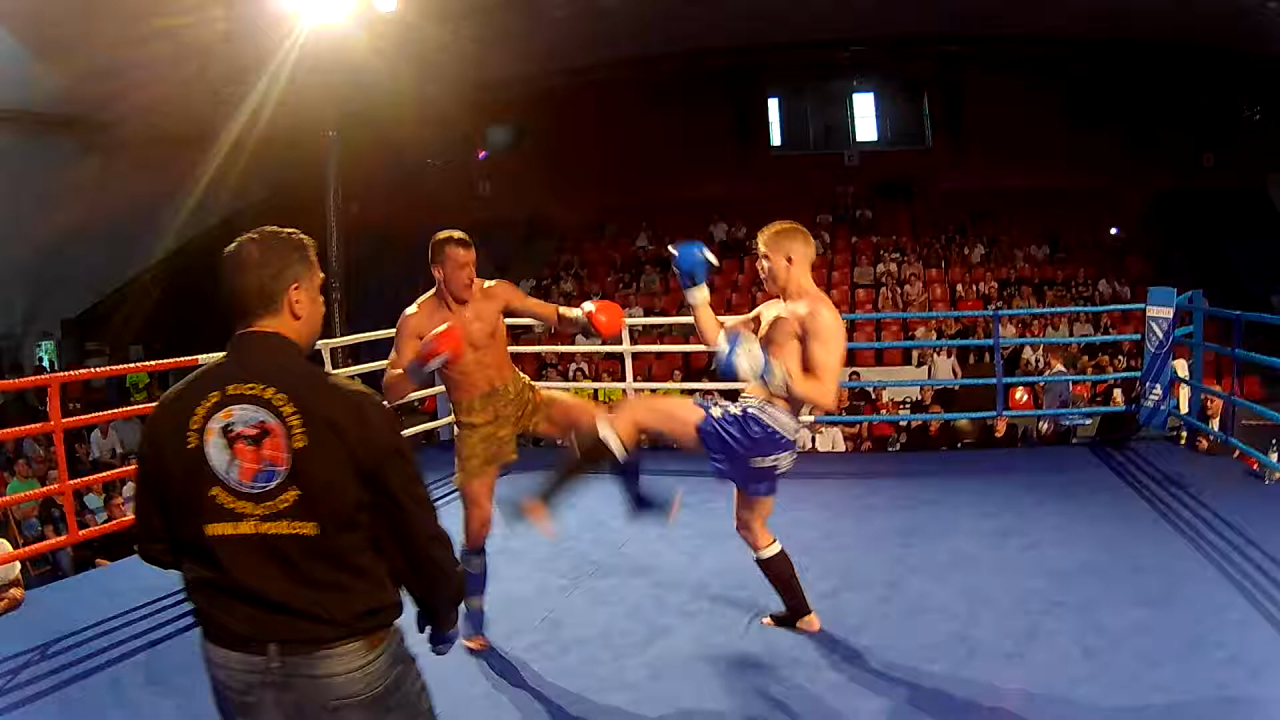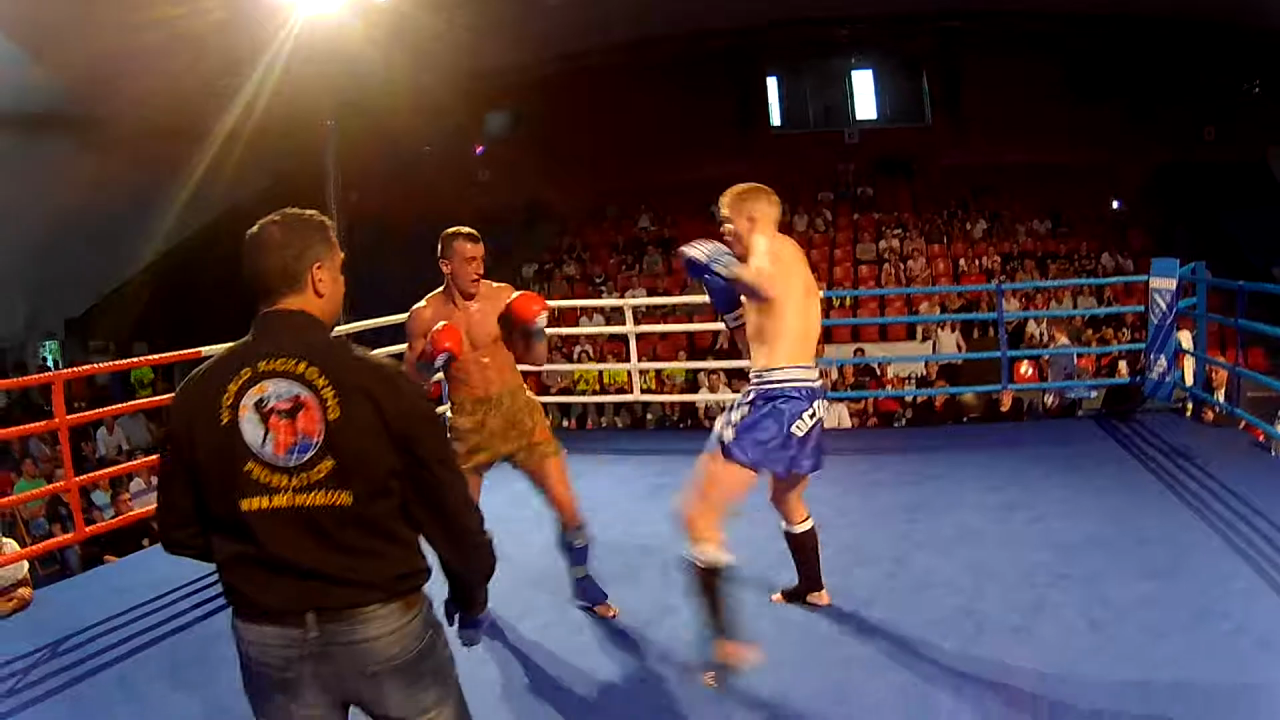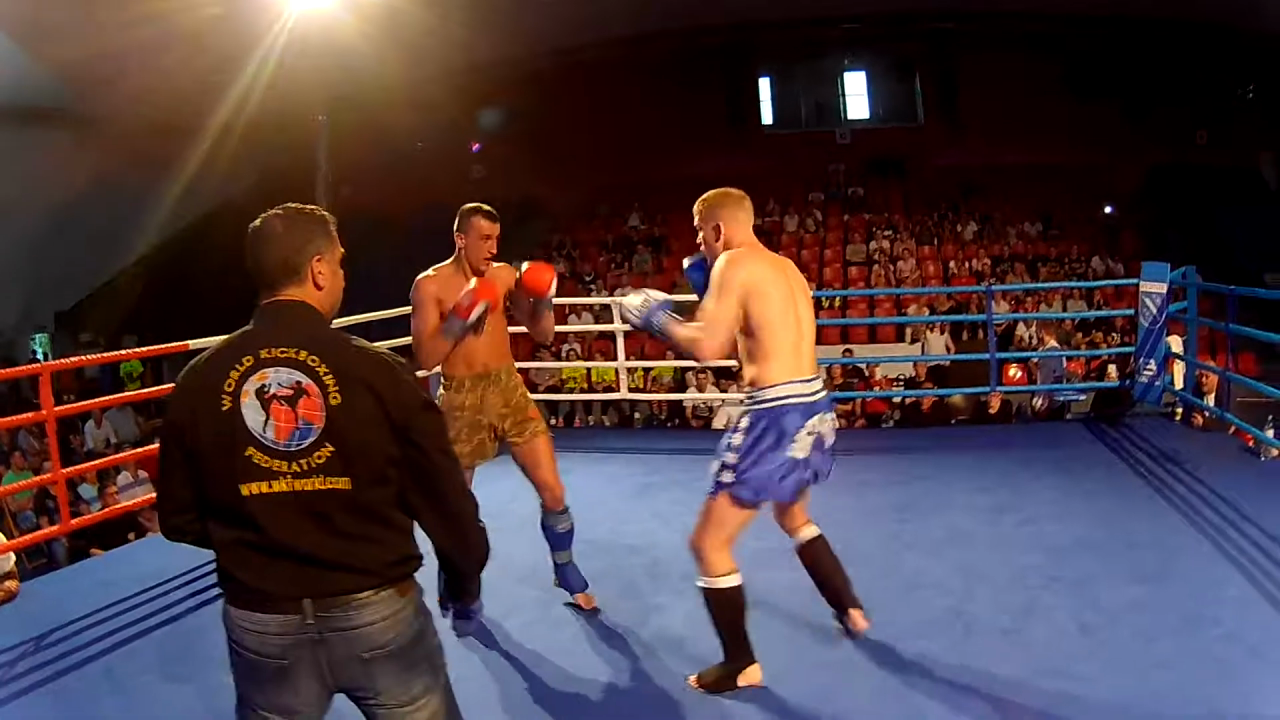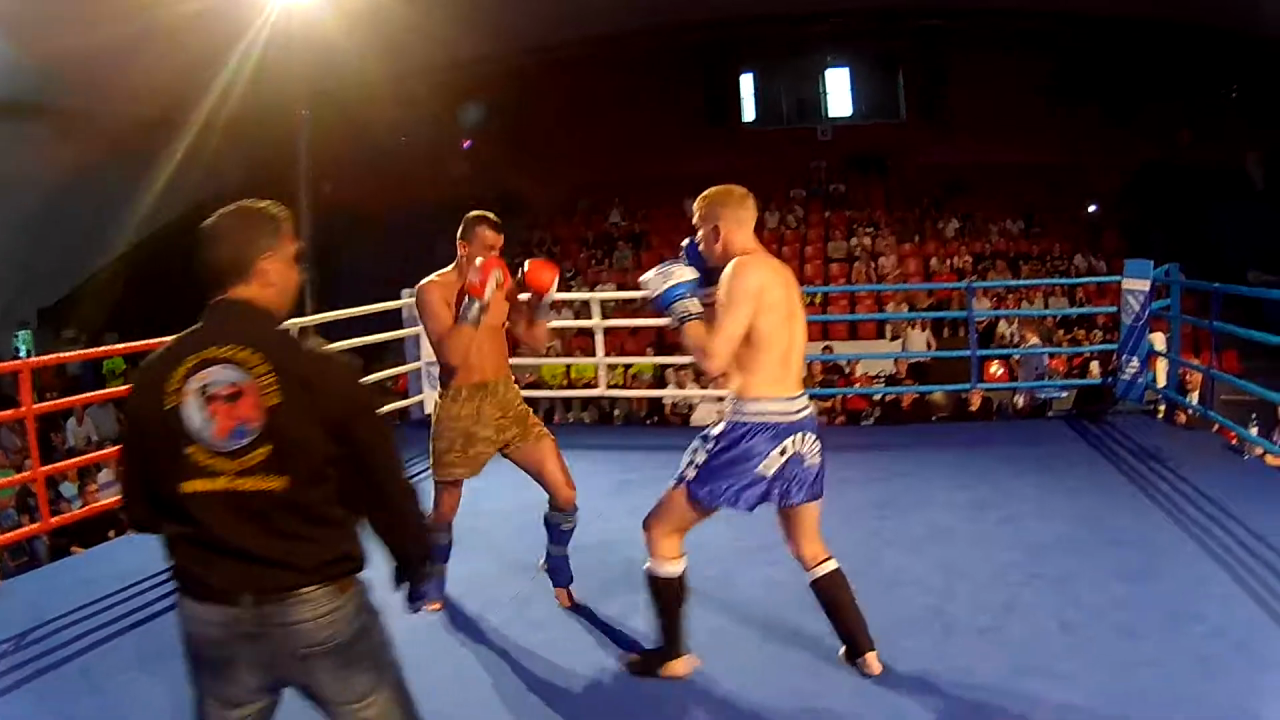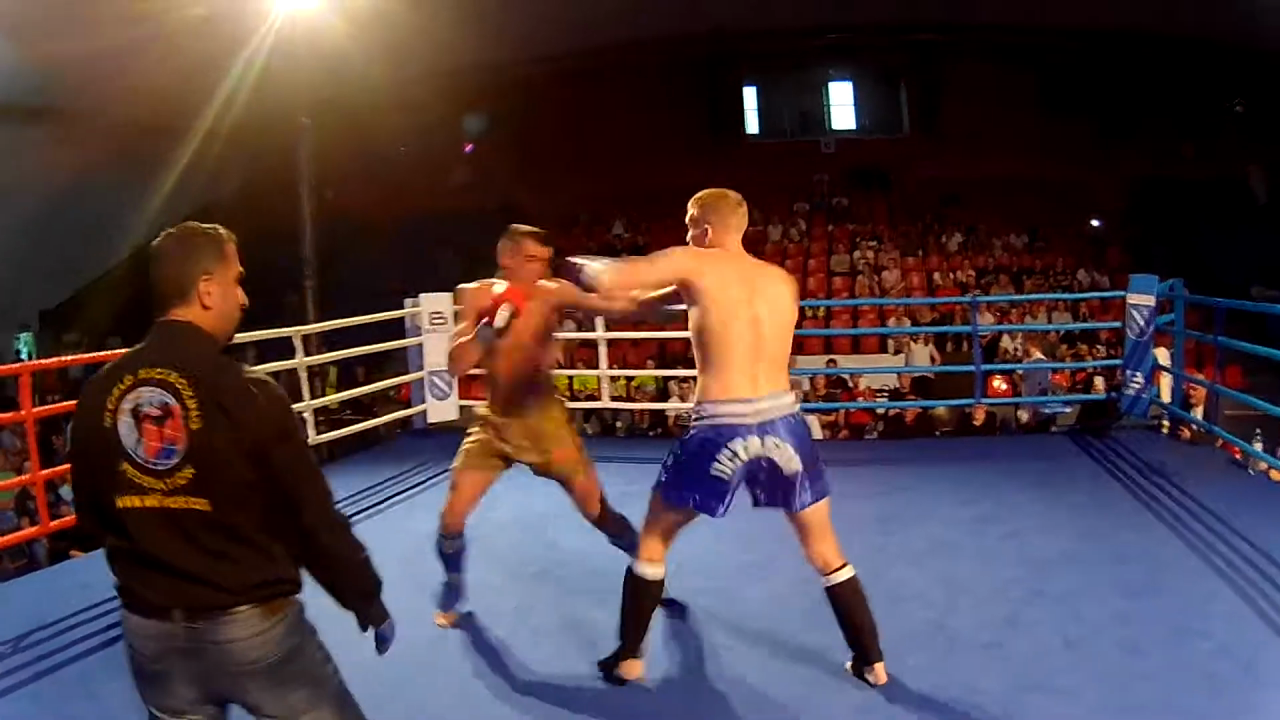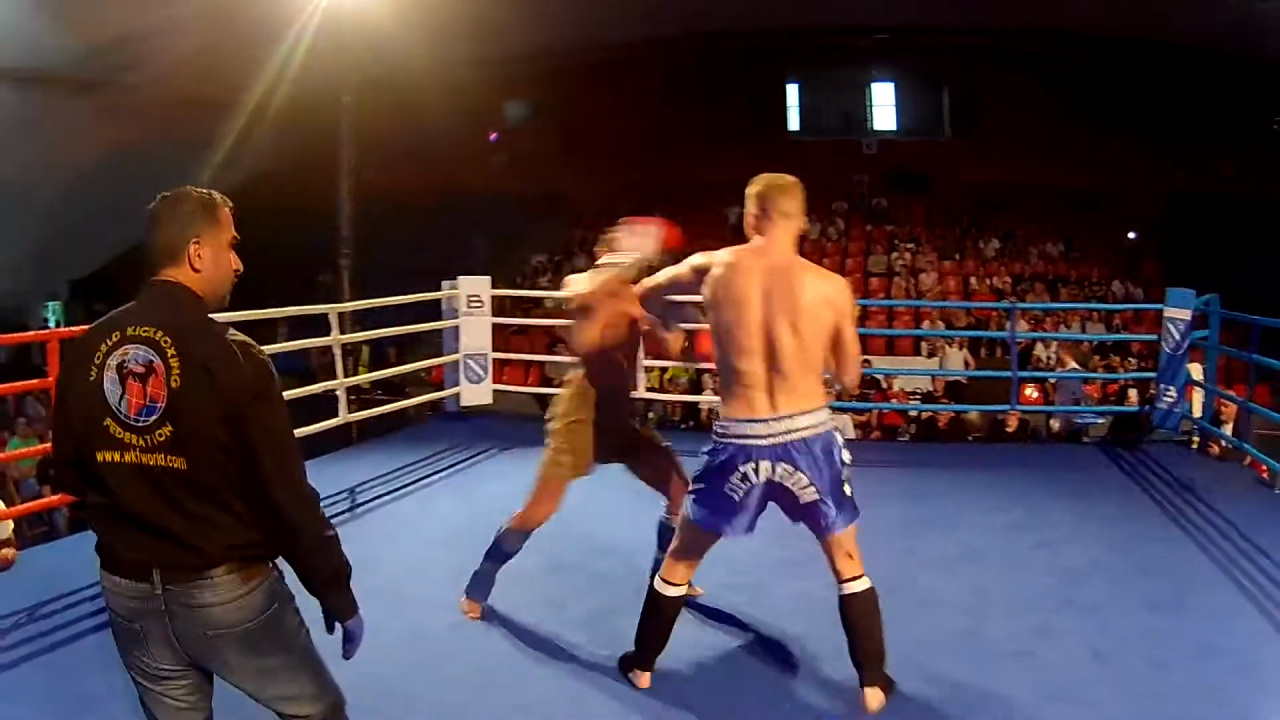
dt=0.2s
person 1, frame 1
left shoulder: (173, 414)
right shoulder: (349, 408)
left elbow: (157, 544)
right elbow: (417, 537)
right wrist: (442, 612)
left hip: (236, 662)
right hip: (352, 660)
person 1, frame 2
left shoulder: (199, 395)
right shoulder: (378, 381)
left elbow: (179, 531)
right elbow: (449, 509)
right wrist: (471, 593)
left hip: (269, 637)
right hip: (386, 625)
person 1, frame 3
left shoulder: (200, 382)
right shoulder: (376, 370)
left elbow: (179, 518)
right elbow: (445, 497)
right wrist: (465, 581)
left hip: (261, 625)
right hip: (377, 613)
person 1, frame 4
left shoulder: (155, 377)
right shoulder: (315, 369)
left elbow: (142, 510)
right elbow: (384, 490)
right wrist: (414, 563)
left hip: (212, 617)
right hip: (318, 609)
person 1, frame 5
left shoulder: (99, 395)
right shoulder: (245, 396)
left elbow: (92, 518)
right elbow: (313, 521)
right wrist: (368, 602)
left hip: (153, 632)
right hip: (252, 626)
person 1, frame 6
left shoulder: (87, 351)
right shoulder: (229, 356)
left elbow: (68, 474)
right elbow: (285, 495)
right wrist: (337, 594)
left hip: (129, 590)
right hip: (229, 590)
person 2, frame 1
left shoulder: (819, 313)
right shoulder: (775, 308)
left elbow: (825, 397)
right elbow: (719, 343)
left wrist: (765, 371)
right wrist: (694, 284)
left hip: (757, 428)
right hip: (769, 437)
left knee: (632, 412)
right knee: (753, 527)
left ankle: (546, 499)
right ankle: (801, 613)
person 2, frame 2
left shoulder: (770, 244)
right shoulder: (792, 261)
left elbow: (766, 283)
left wrist: (722, 262)
right wrist: (732, 306)
left hip: (777, 397)
right hip: (805, 394)
left knee: (698, 511)
right knee: (786, 500)
left ankle: (726, 641)
right ankle: (812, 587)
person 2, frame 3
left shoulder: (732, 265)
right shoulder: (785, 269)
left elbow: (705, 346)
left wrist: (655, 317)
left hip: (774, 412)
right hip: (813, 405)
left knee: (709, 544)
right knee: (792, 518)
left ankle: (740, 664)
right ankle: (850, 610)
person 2, frame 4
left shoulder: (744, 270)
right shoulder: (780, 273)
left elbow: (713, 359)
left wrist: (676, 300)
right wrist: (706, 283)
left hip: (753, 427)
right hip: (796, 422)
left knee: (662, 531)
right knee: (810, 549)
left ankle: (671, 653)
right ankle: (864, 650)
person 2, frame 5
left shoulder: (691, 267)
right shoulder: (783, 282)
left elbow: (613, 281)
left wrist: (591, 268)
left hip: (720, 430)
right hip: (784, 424)
left knee: (655, 537)
right knee: (824, 551)
left ankle: (627, 657)
right ankle: (871, 660)
person 2, frame 6
left shoulder: (713, 267)
right shoulder: (832, 288)
left elbow: (648, 294)
right elbow: (849, 375)
left hip: (741, 442)
right hip: (811, 439)
left knee: (681, 557)
right knee: (849, 568)
left ankle: (642, 662)
person 3, frame 1
left shoulder: (495, 292)
right shoulder: (416, 319)
left elbow: (552, 315)
right elbow: (392, 388)
left wrist: (583, 316)
right wrist: (425, 365)
left hip: (517, 397)
right hip: (475, 417)
left knee: (601, 420)
right knee: (477, 529)
left ankle: (637, 496)
right ankle: (473, 615)
person 3, frame 2
left shoulder: (503, 296)
right shoulder: (424, 315)
left elbow: (535, 358)
right elbow: (412, 382)
left wrist: (535, 328)
right wrist: (432, 359)
left hip: (518, 408)
right hip: (468, 420)
left knee: (567, 508)
left ankle: (586, 588)
person 3, frame 3
left shoulder: (506, 276)
right shoulder: (430, 283)
left elbow: (543, 334)
right elbow: (427, 358)
left wrist: (544, 300)
right wrist: (462, 318)
left hip: (510, 390)
right hip: (461, 399)
left knee: (553, 492)
left ankle: (566, 574)
person 3, frame 4
left shoulder: (503, 280)
right shoulder: (433, 289)
left elbow: (534, 341)
right elbow: (452, 355)
left wrist: (542, 299)
right wrist: (473, 299)
left hip: (507, 402)
right hip: (459, 410)
left knee: (564, 494)
right knee: (445, 511)
left ankle: (559, 567)
right ankle: (433, 579)
person 3, frame 5
left shoulder: (553, 294)
right shoulder: (476, 296)
left elbow: (614, 304)
right elbow: (458, 365)
right wrist: (492, 325)
left hip: (545, 416)
right hip: (496, 418)
left knee: (596, 510)
right knee: (453, 517)
right ankle: (452, 590)
person 3, frame 6
left shoulder: (631, 297)
right shoulder: (582, 285)
left elbow: (667, 345)
right elbow: (580, 301)
right wrist: (624, 261)
left hip: (619, 415)
right hip: (584, 410)
left knee: (678, 490)
right knee: (536, 515)
right ankle: (483, 578)
